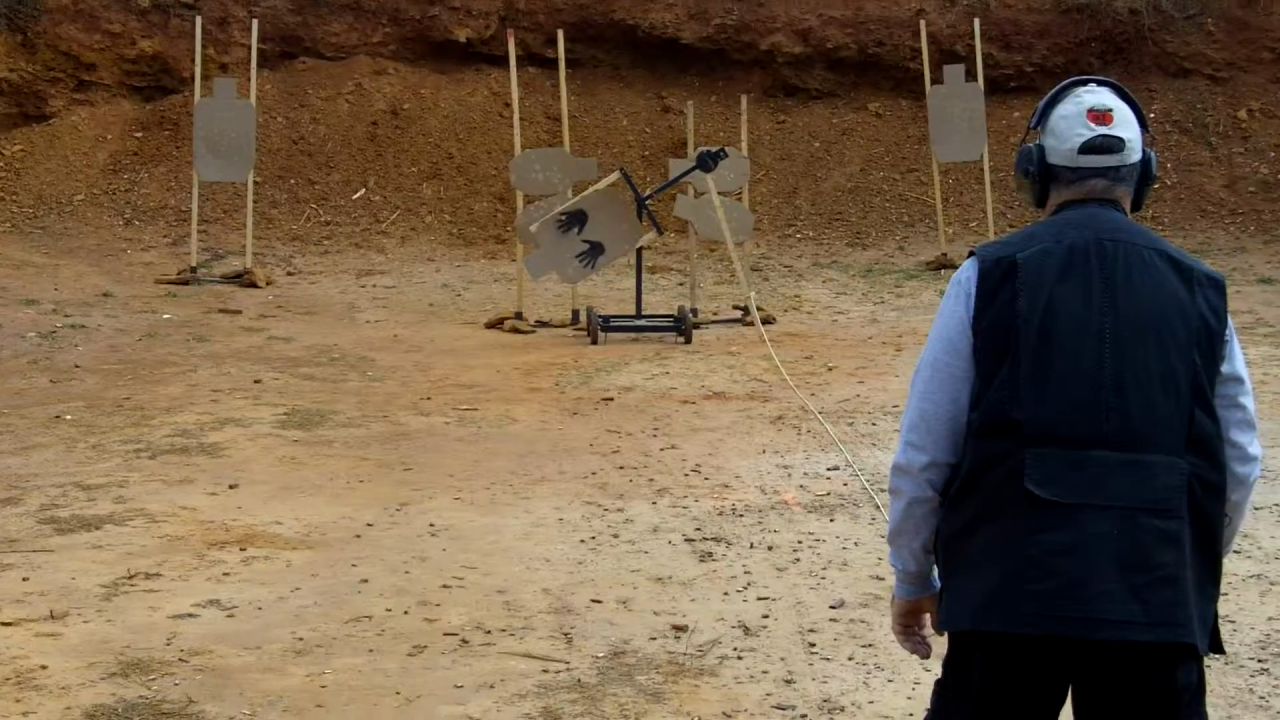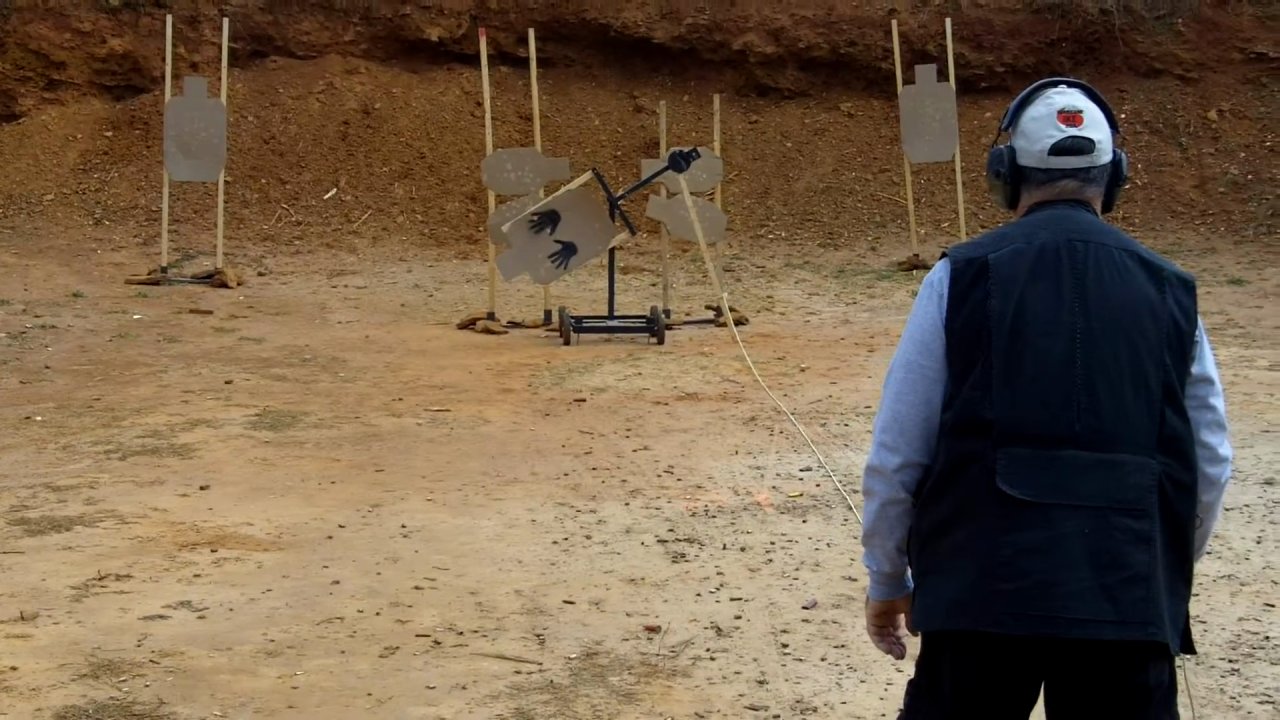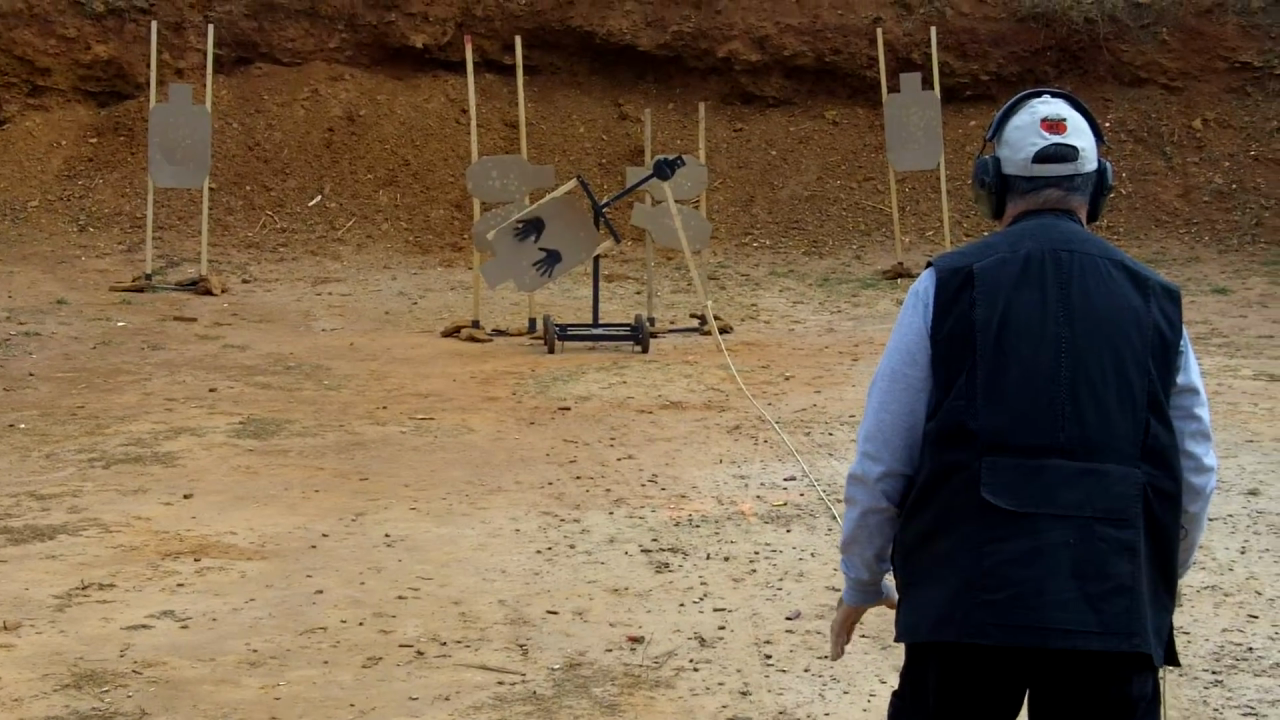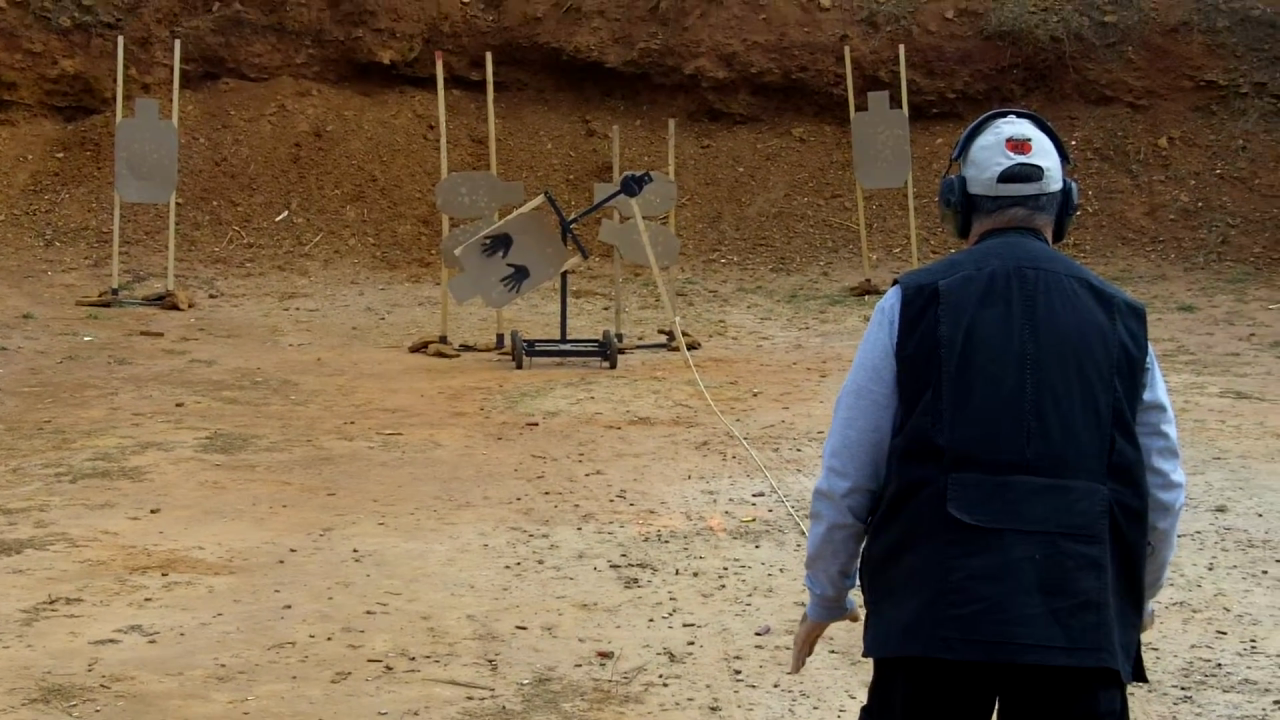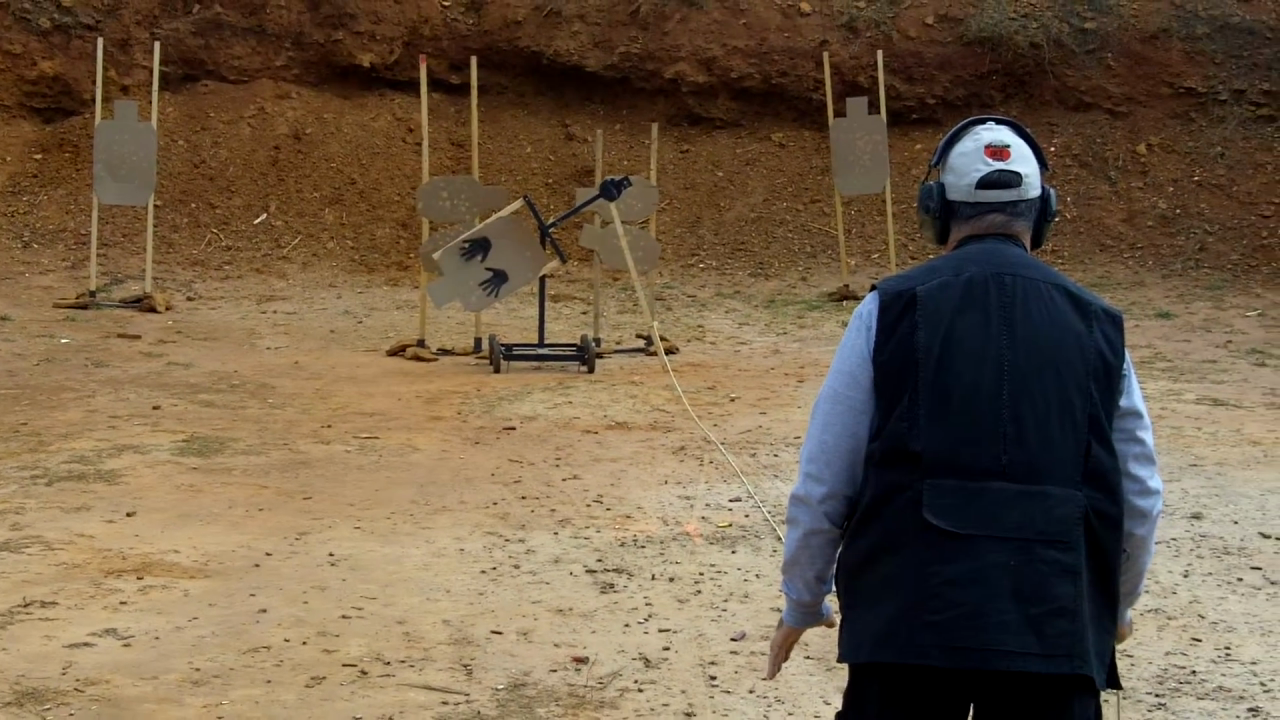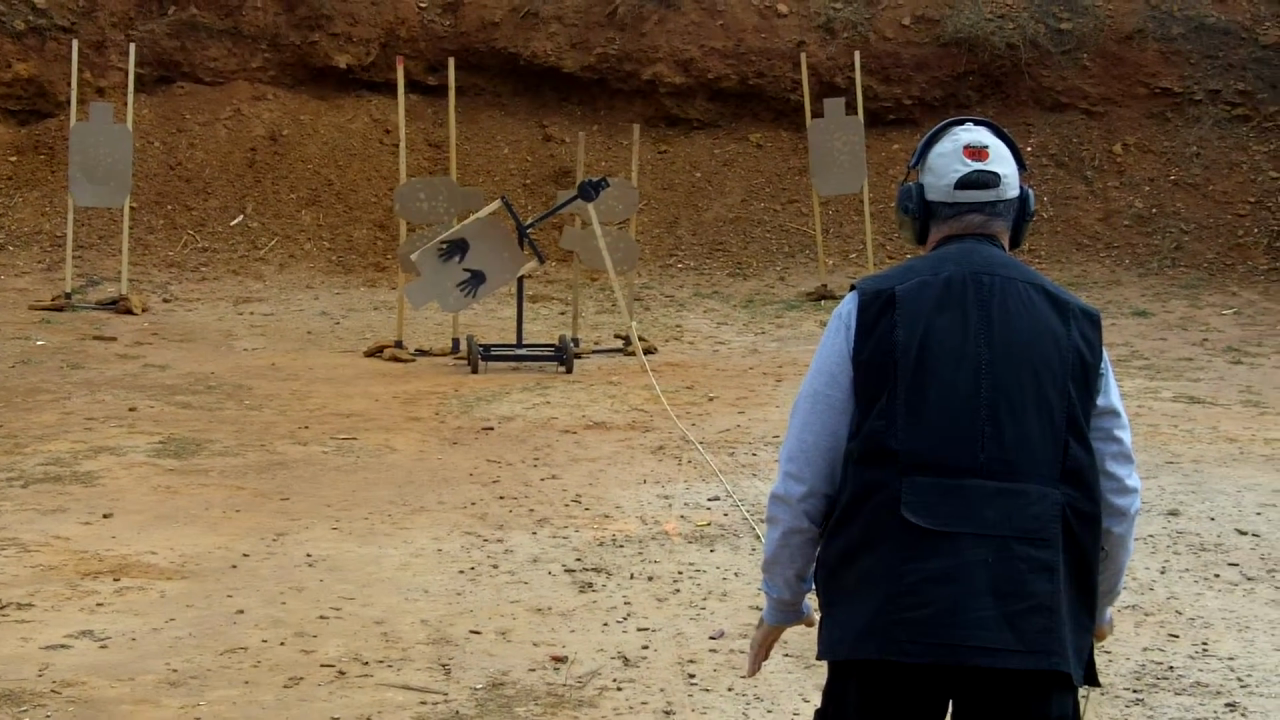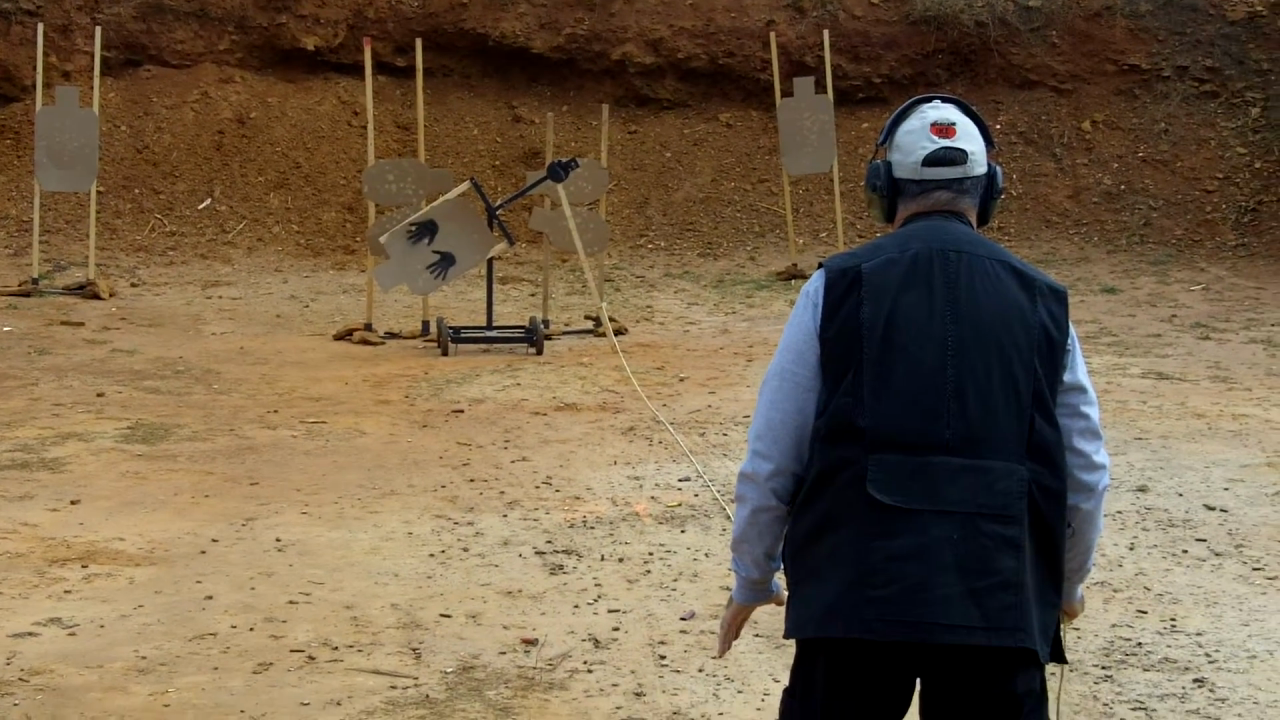
dt=0.5s
person 1, frame 1
left shoulder: (991, 275)
right shoulder: (1200, 289)
left elbow: (924, 453)
right elbow: (1239, 464)
left wrist: (913, 577)
right wrist: (1192, 574)
left hip: (1008, 592)
right hip: (1157, 600)
person 1, frame 2
left shoulder: (963, 276)
right shoulder: (1170, 291)
left elbow: (897, 454)
right elbow: (1209, 464)
left wrist: (887, 577)
right wrist: (1168, 574)
left hip: (981, 590)
right hip: (1127, 597)
person 1, frame 3
left shoulder: (948, 286)
right shoulder: (1156, 301)
left elbow: (881, 462)
right elbow: (1194, 474)
left wrist: (862, 580)
right wrist: (1157, 583)
left hip: (966, 599)
right hip: (1112, 607)
person 1, frame 4
left shoulder: (915, 303)
right shoulder: (1120, 318)
left elbow: (846, 479)
right elbow: (1162, 489)
left wrist: (826, 596)
right wrist: (1134, 598)
left hip: (933, 613)
right hip: (1079, 620)
person 1, frame 5
left shoulder: (892, 309)
right shoulder: (1097, 325)
left elbow: (823, 484)
right elbow: (1139, 497)
left wrist: (802, 601)
right wrist: (1114, 605)
left hip: (908, 620)
right hip: (1054, 626)
person 1, frame 6
left shoulder: (871, 308)
right shoulder: (1074, 324)
left elbow: (802, 483)
right elbow: (1117, 494)
left wrist: (782, 599)
right wrist: (1095, 603)
left hip: (887, 613)
right hip: (1032, 621)
person 1, frame 7
left shoulder: (839, 285)
right shoulder: (1042, 300)
left elbow: (771, 459)
right elbow: (1084, 472)
left wrist: (752, 578)
right wrist: (1066, 582)
left hip: (856, 590)
right hip: (998, 596)
